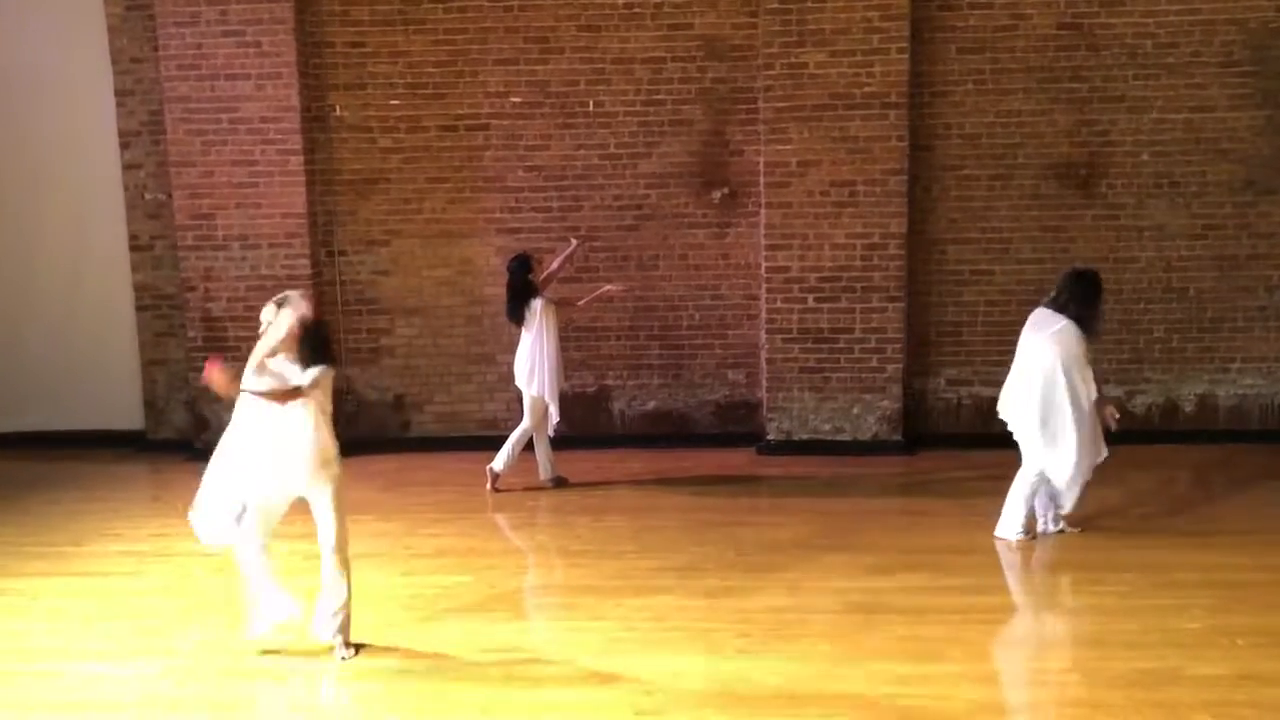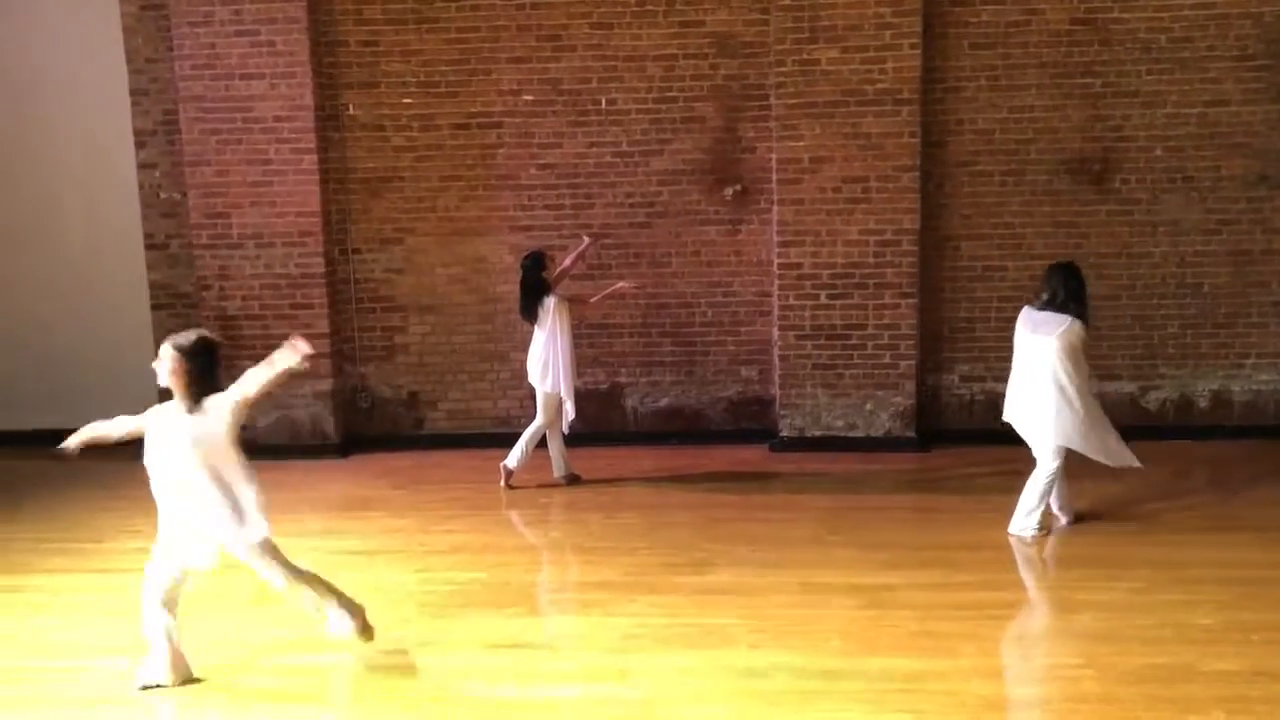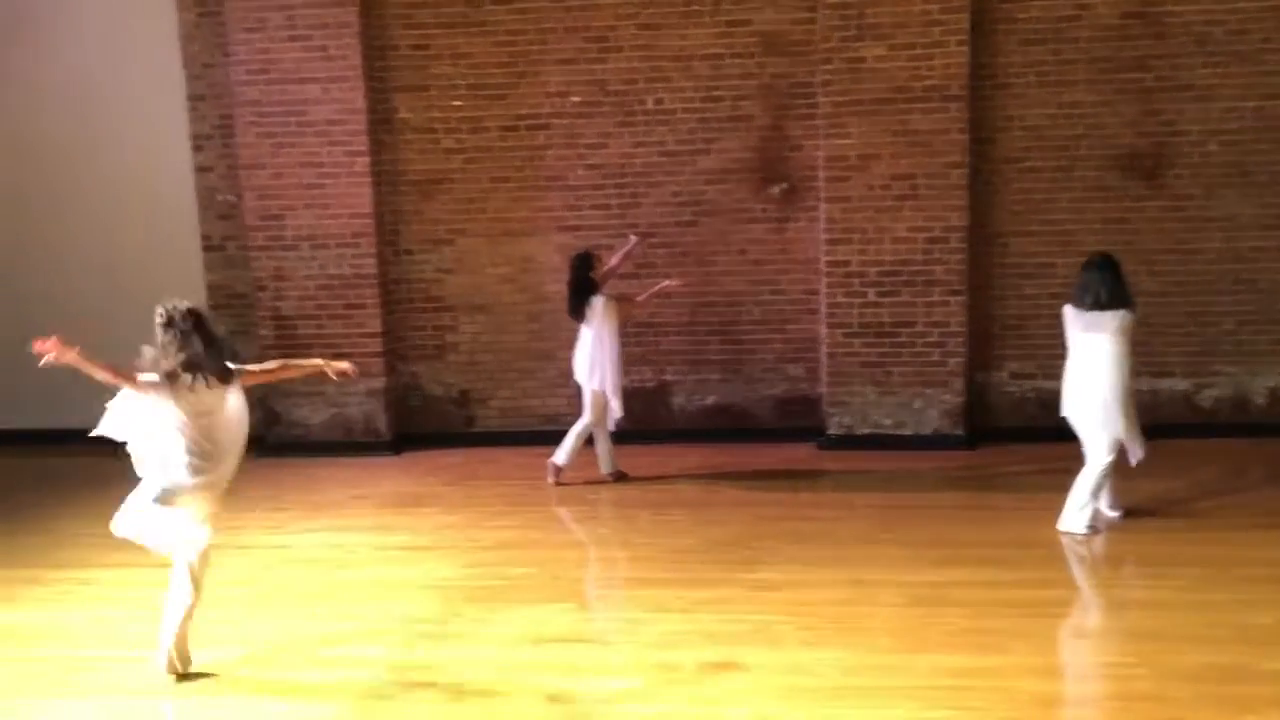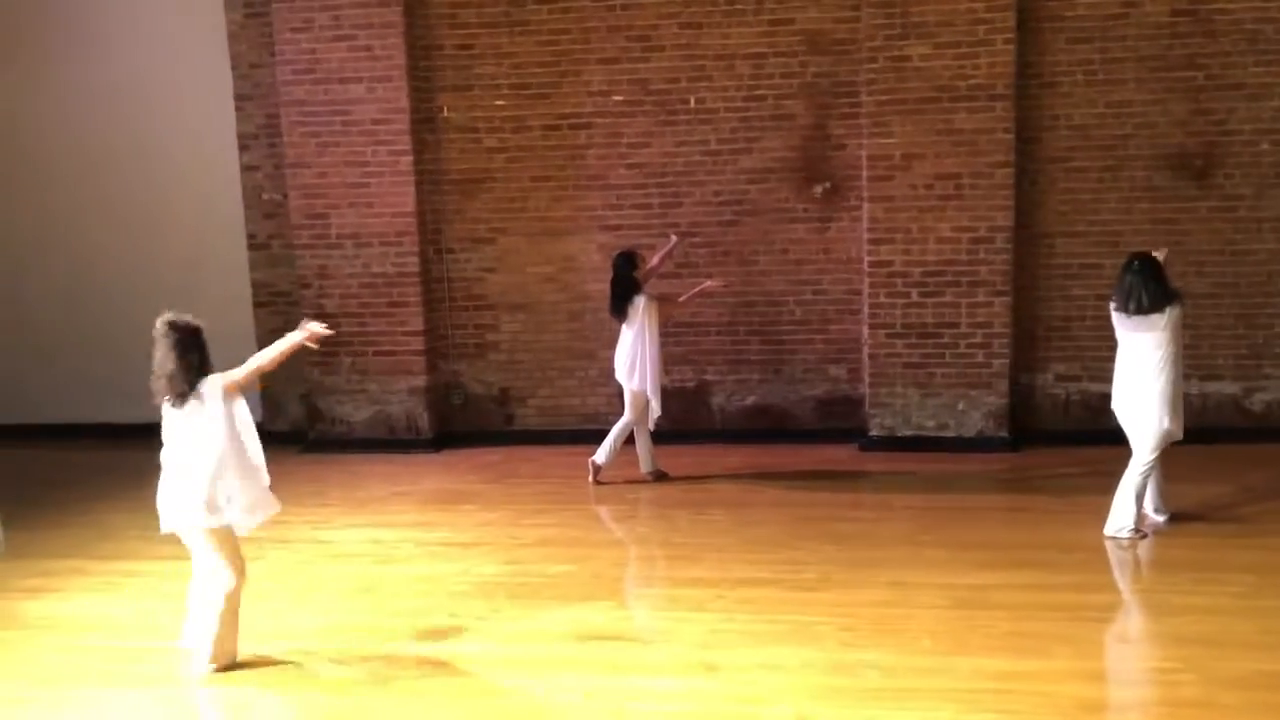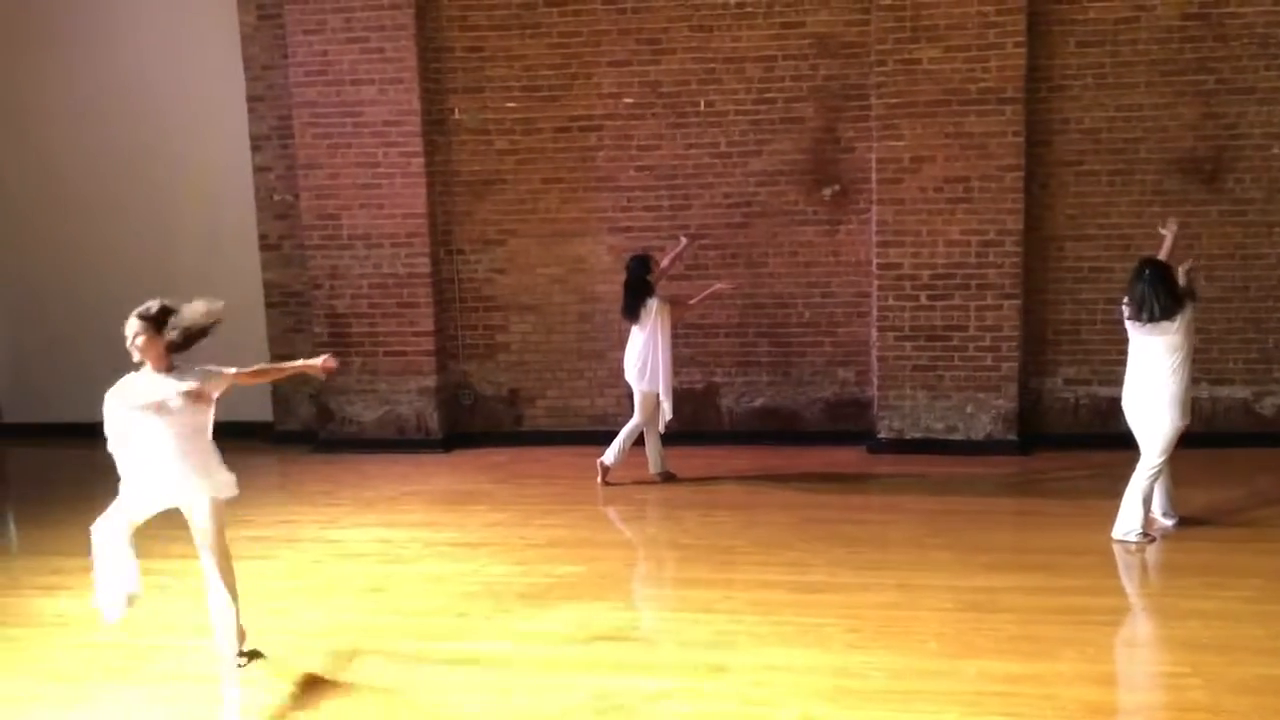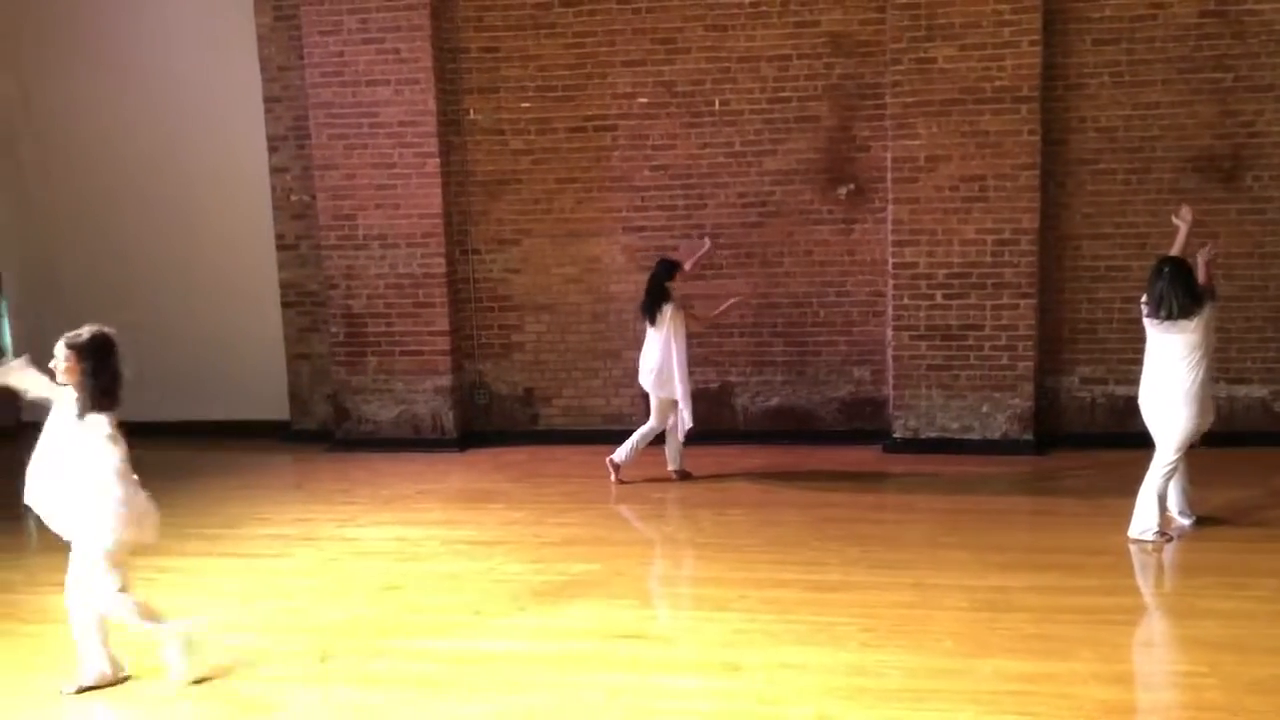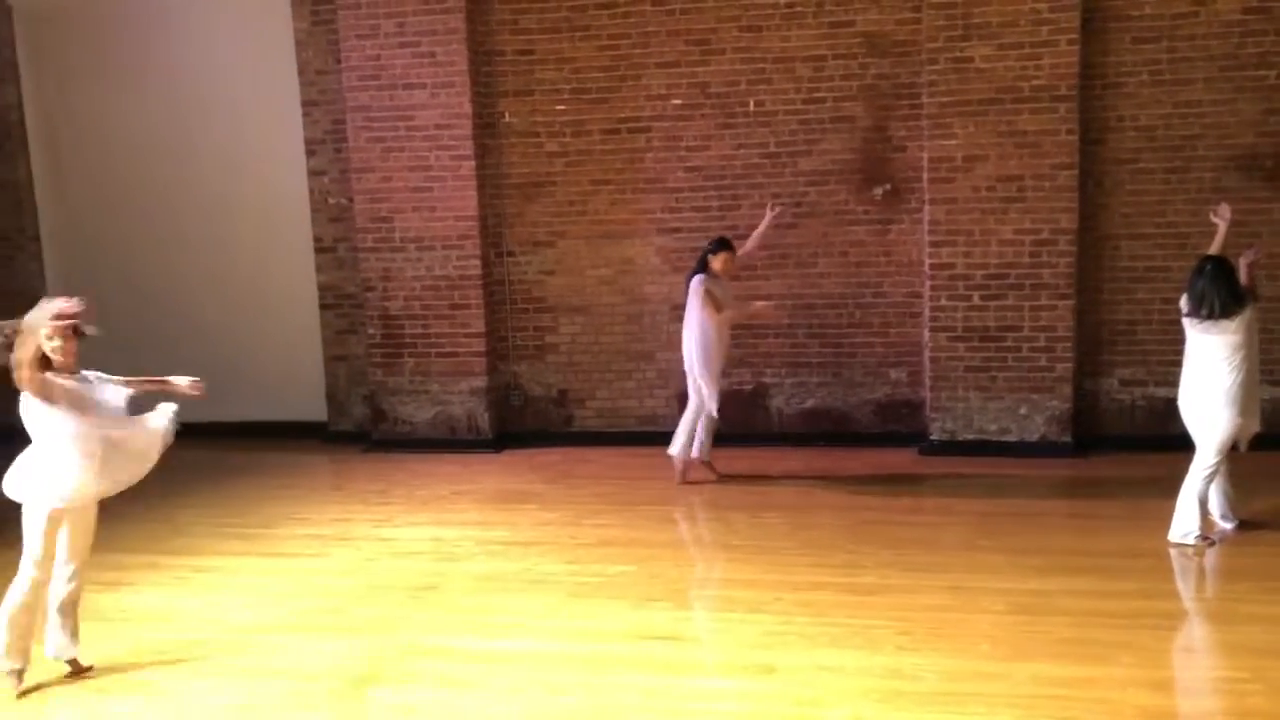
dt=0.4s
person 1, frame 1
left shoulder: (319, 372)
right shoulder: (267, 369)
left elbow: (287, 395)
right elbow: (254, 363)
left wrist: (239, 390)
right wrist: (284, 325)
left hip: (320, 471)
right hip: (275, 472)
left knee: (333, 550)
right knee: (247, 540)
left ankle: (336, 631)
right ankle: (270, 609)
person 1, frame 2
left shoulder: (217, 407)
right shoulder: (161, 416)
left elbow: (251, 383)
right elbow: (123, 426)
left wrist: (285, 358)
right wrist: (87, 433)
left hip: (229, 517)
right hip: (182, 522)
left knee: (282, 574)
right knee: (156, 593)
left ankle: (349, 618)
right ankle: (163, 668)
person 1, frame 3
left shoulder: (166, 386)
right shoulder: (225, 377)
left elbow: (120, 378)
right elbow: (274, 370)
left wrist: (73, 357)
right wrist: (325, 364)
left hip: (176, 478)
right hip: (210, 485)
right knee: (188, 574)
right ankle: (172, 658)
person 1, frame 4
left shoulder: (173, 399)
right shoulder: (211, 387)
right elbow: (253, 366)
right wrist: (298, 335)
left hip: (176, 498)
right hip: (202, 500)
left knee: (208, 567)
right knee: (228, 574)
left ankle: (198, 641)
right ankle: (214, 655)
person 1, frame 5
left shoulder: (198, 377)
right shoulder: (130, 387)
left elbow: (252, 375)
right elbow: (137, 400)
left wrist: (303, 365)
right wrist: (183, 394)
left hip: (197, 480)
right hip: (147, 481)
left knee: (216, 557)
right knee: (107, 529)
left ankle: (230, 641)
right ankle: (119, 591)
person 1, frame 6
left shoulder: (96, 419)
right shoulder: (67, 398)
left elbow: (108, 457)
right elbow: (45, 386)
left hip: (108, 515)
right hip: (82, 511)
left knee: (106, 593)
right knee: (79, 592)
left ankle: (171, 639)
right ankle: (99, 668)
person 1, frame 7
left shoulder: (90, 383)
right shoulder: (38, 387)
left elbow: (127, 384)
left wrist: (170, 383)
right wrist: (37, 321)
left hip: (82, 490)
right hip: (50, 490)
left knee: (73, 568)
right knee: (35, 573)
left ankle: (64, 650)
person 2, frame 1
left shoulder: (1040, 315)
right shoulder: (1070, 330)
right elbow: (1083, 377)
right wrist: (1101, 405)
left hip: (1023, 399)
right hip: (1036, 406)
left knee: (1047, 464)
right knee: (1036, 466)
left ankle: (1050, 521)
right ankle: (1010, 527)
person 2, frame 2
left shoulder: (1026, 314)
right shoulder: (1072, 326)
right elbow: (1076, 366)
right wrist: (1082, 387)
left hip: (1022, 400)
right hip: (1048, 404)
left knee: (1051, 458)
right knee: (1050, 463)
left ankle: (1061, 511)
right ankle: (1023, 523)
person 2, frame 3
left shoulder: (1071, 313)
right shoulder: (1123, 317)
left hip: (1077, 397)
right hip: (1106, 398)
left knee: (1098, 454)
right knee: (1102, 458)
left ankle: (1106, 506)
right ankle: (1075, 519)
person 2, frame 4
left shoulder: (1118, 311)
right shoulder: (1171, 314)
left elbow: (1133, 292)
right elbow: (1169, 295)
left wrist: (1153, 263)
right wrist: (1156, 269)
left hip: (1126, 398)
right hip: (1155, 400)
left knee: (1148, 455)
right knee: (1144, 461)
left ankle: (1154, 510)
right ankle: (1121, 524)
person 2, frame 5
left shoulder: (1130, 313)
right shoulder: (1181, 317)
left elbow: (1151, 277)
right elbow: (1186, 291)
left wrist: (1169, 238)
right wrist: (1184, 273)
left hip: (1136, 400)
right hip: (1165, 404)
left knee: (1157, 457)
right knee: (1152, 463)
left ankle: (1163, 514)
right ankle: (1128, 527)
person 2, frame 6
left shoulder: (1148, 310)
right shoulder: (1200, 315)
left elbow: (1168, 271)
right elbow: (1206, 289)
left wrist: (1184, 229)
right wrist: (1203, 264)
left hip: (1152, 397)
right hip: (1182, 402)
left knee: (1174, 455)
right knee: (1167, 461)
left ankle: (1181, 513)
right ankle: (1144, 527)
person 2, frame 7
left shoulder: (1188, 309)
right shoulder: (1241, 316)
left elbow: (1208, 269)
right elbow: (1247, 291)
left wrist: (1222, 227)
right wrist: (1246, 267)
left hip: (1192, 399)
right hip: (1222, 403)
left knee: (1214, 457)
right knee: (1206, 463)
left ankle: (1223, 517)
right ankle: (1185, 530)
person 3, frame 1
left shoulder: (537, 300)
right shoulder: (535, 299)
left elbow: (569, 297)
right elbow: (559, 278)
right wrist: (574, 249)
left hip: (537, 366)
right hip: (534, 367)
left knee: (540, 423)
right knee: (530, 424)
left ankle: (549, 473)
right ankle: (496, 468)
person 3, frame 2
left shoulder: (547, 297)
right shoulder: (549, 299)
right elbow: (567, 267)
right wrist: (586, 246)
left hip: (549, 363)
right hip: (548, 365)
left knee: (553, 420)
right knee: (544, 420)
left ankle: (562, 470)
right ankle: (510, 464)
person 3, frame 3
left shoulder: (593, 296)
right shoulder: (599, 300)
left elbow: (619, 276)
right elbow: (629, 292)
left hip: (594, 362)
right hip: (595, 364)
left knee: (600, 418)
right knee: (591, 418)
left ankle: (609, 467)
right ankle: (558, 461)
person 3, frame 4
left shoulder: (631, 294)
right shoulder: (642, 301)
left elbow: (656, 268)
right elbow: (676, 300)
left wrist: (674, 248)
right wrist: (700, 282)
left hip: (634, 362)
right hip: (636, 364)
left knee: (641, 418)
right knee: (631, 418)
left ankle: (649, 467)
right ankle: (598, 460)
person 3, frame 5
left shoulder: (641, 295)
right shoulder: (656, 304)
left elbow: (666, 267)
right elbow: (688, 306)
left wrist: (683, 247)
right wrist: (714, 289)
left hip: (642, 363)
right hip: (647, 366)
left knee: (651, 419)
right knee: (641, 419)
left ankle: (658, 468)
right ankle: (607, 461)
person 3, frame 6
left shoulder: (657, 299)
right shoulder: (672, 309)
left elbow: (686, 269)
right elbow: (702, 321)
left wrist: (705, 250)
right wrist: (729, 305)
left hip: (657, 366)
right hip: (662, 370)
left knee: (675, 416)
right knee: (657, 422)
left ankle: (675, 466)
right ankle: (617, 458)
person 3, frame 7
left shoulder: (718, 277)
right shoulder: (699, 283)
left elbow: (749, 247)
right elbow: (716, 316)
left wrist: (767, 221)
right wrist: (749, 308)
left hip: (715, 351)
right hip: (701, 351)
left knee: (711, 405)
right knee: (698, 404)
left ankle: (700, 453)
right ankle: (680, 455)
